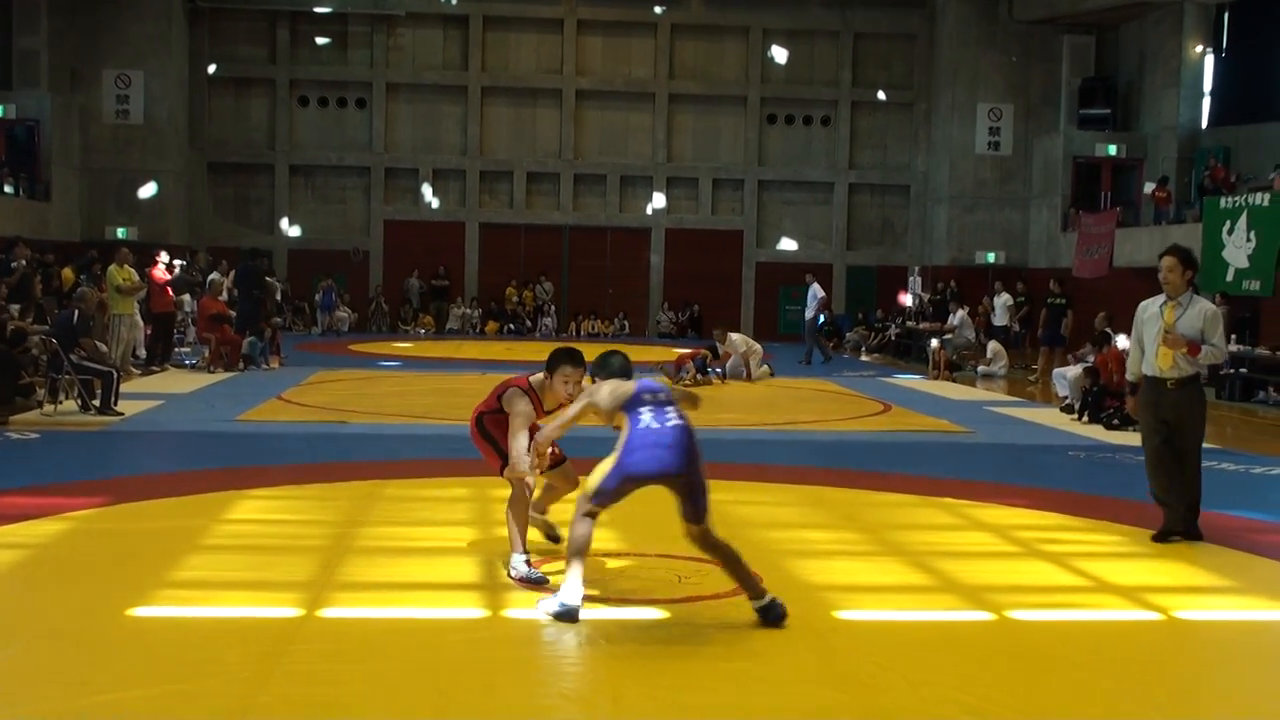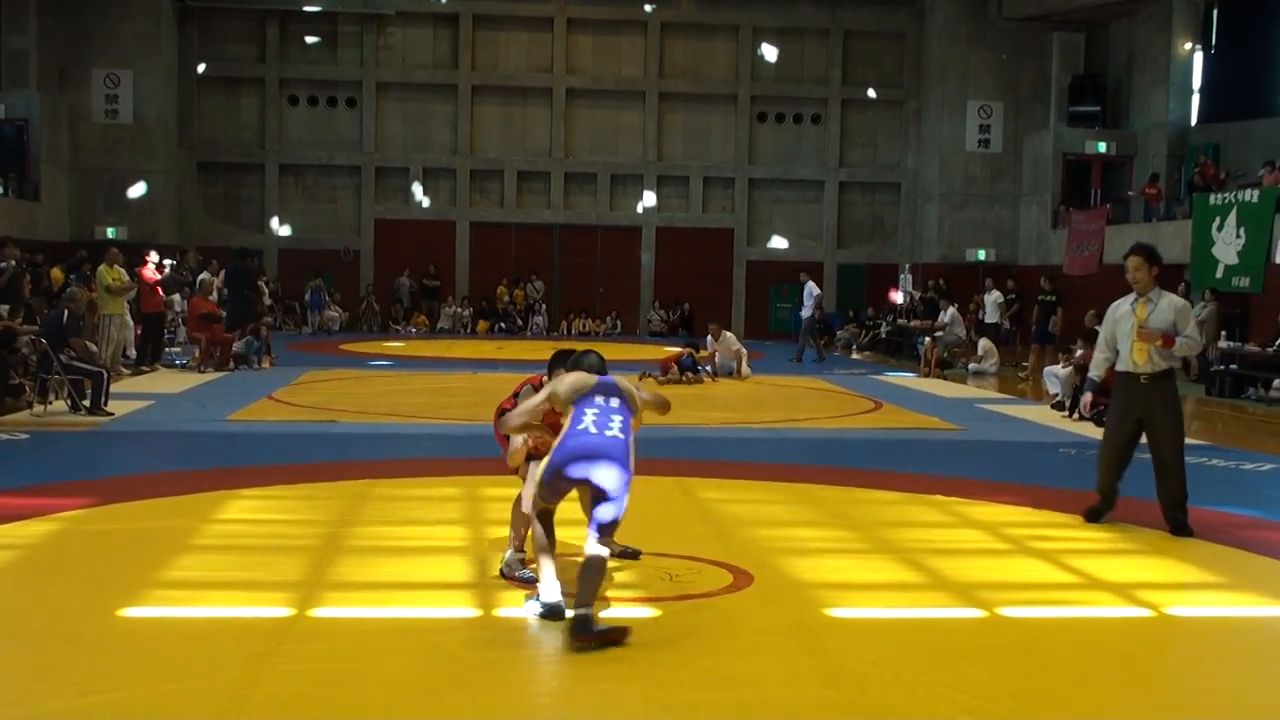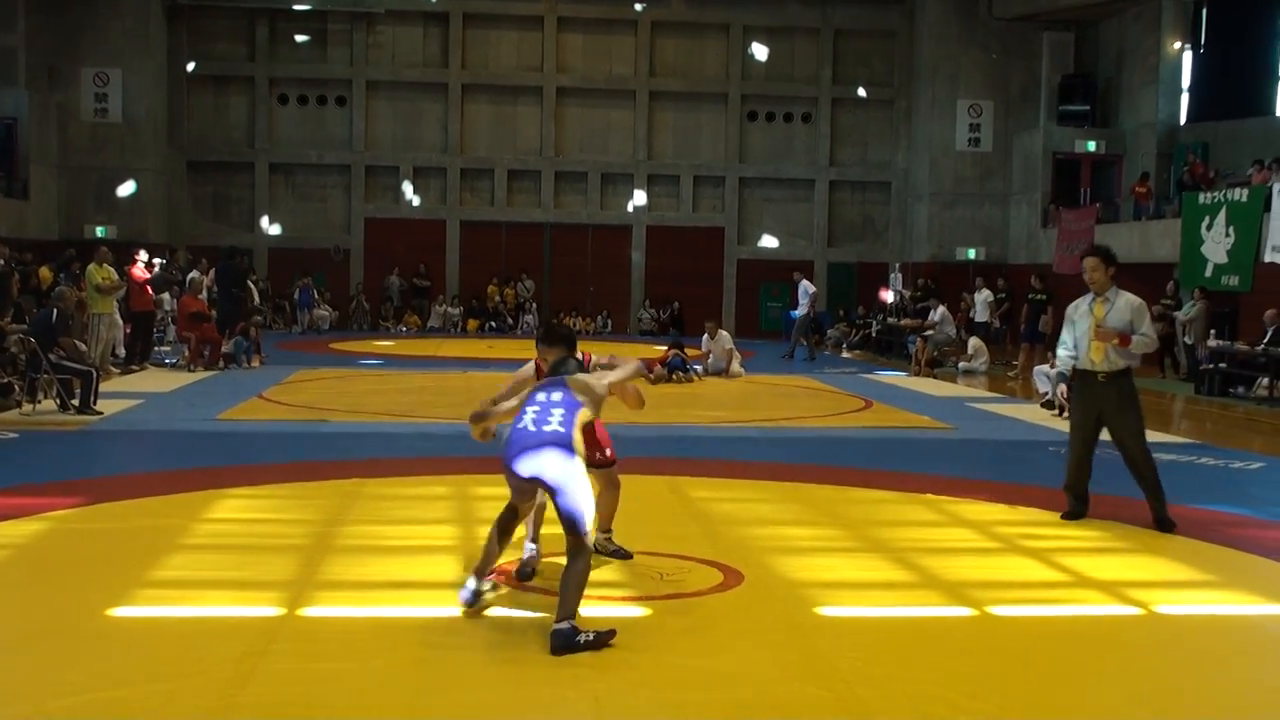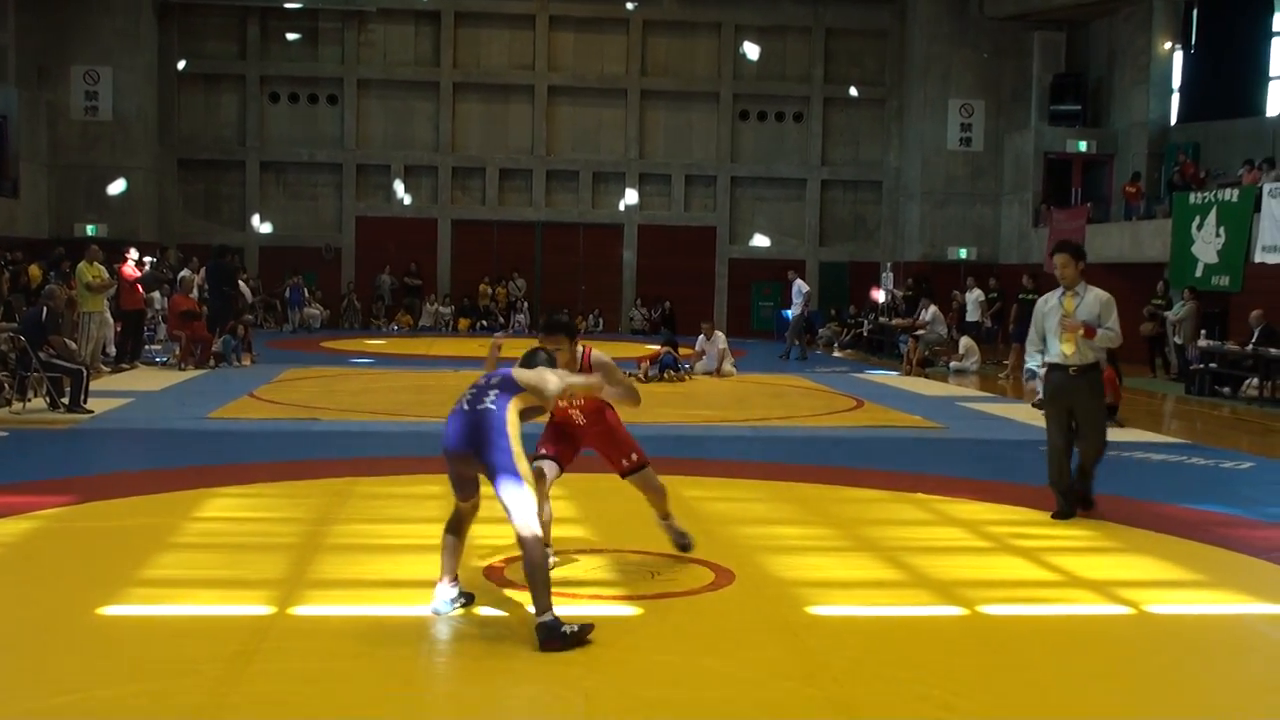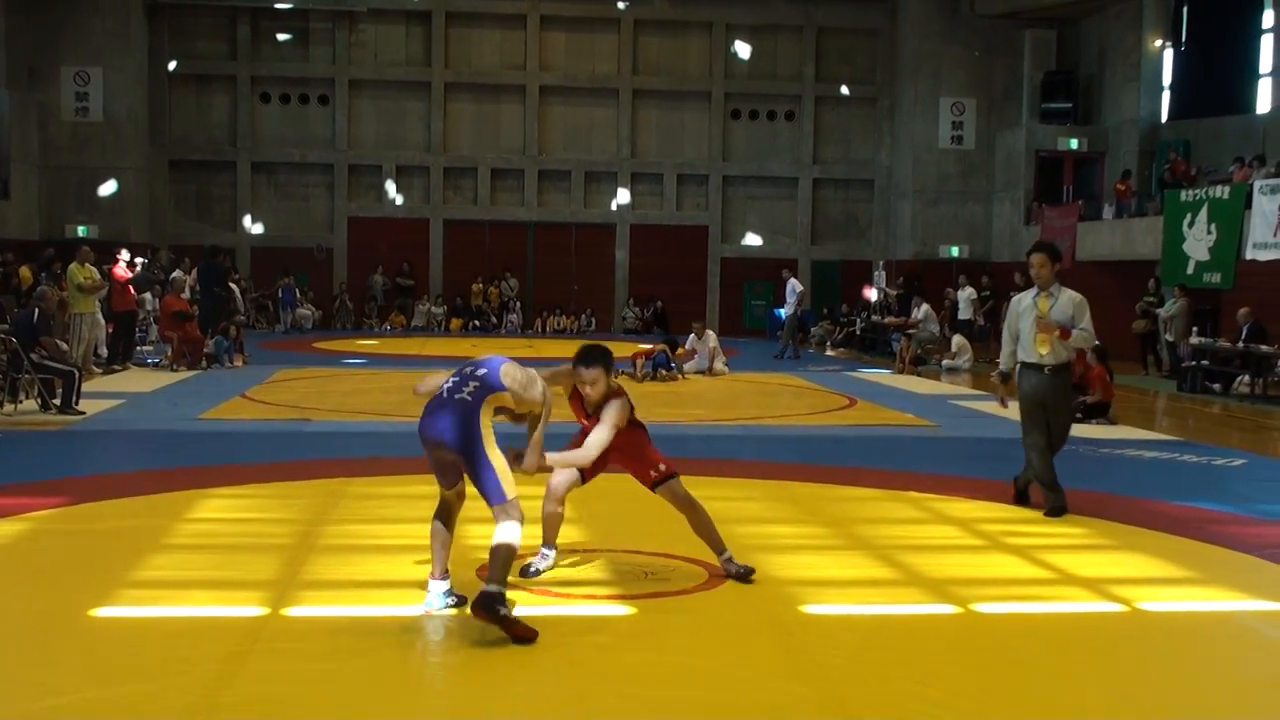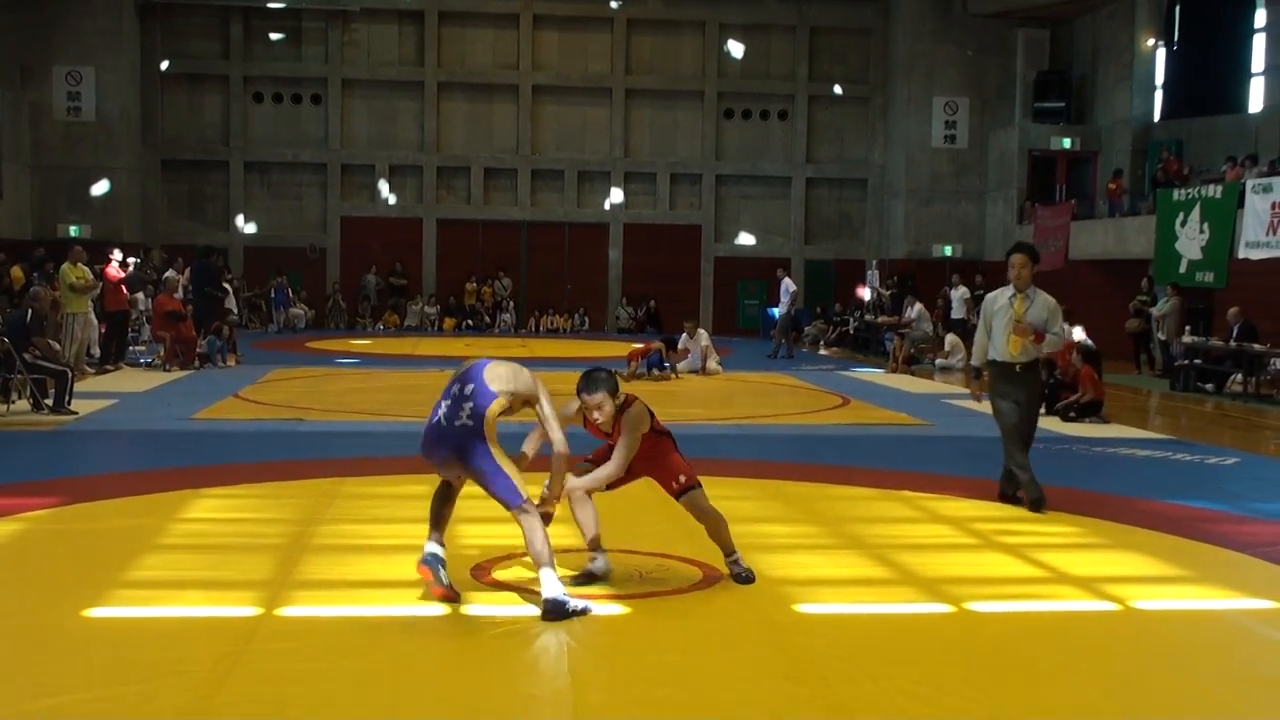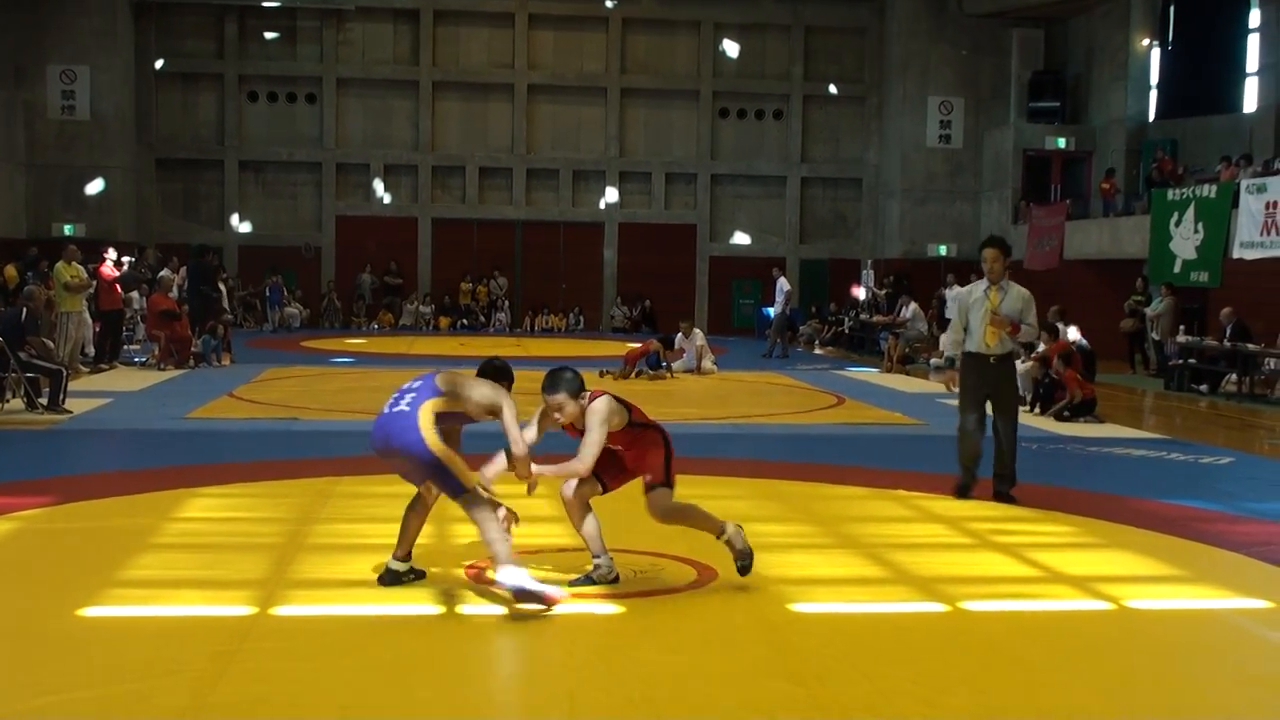
dt=0.2s
person 1, frame 1
left shoulder: (598, 392)
right shoulder: (661, 387)
left elbow: (543, 436)
right elbow: (694, 400)
left hip: (639, 453)
right hip: (684, 456)
left knee: (585, 512)
right knee: (701, 535)
left ankle: (568, 599)
right ankle: (763, 602)
person 1, frame 2
left shoulder: (566, 382)
right shoulder: (629, 389)
left elbow: (508, 423)
right elbow: (663, 406)
left wrist: (533, 430)
left hip: (569, 456)
right hip: (614, 464)
left knee: (541, 511)
right knee: (597, 543)
left ankle: (549, 596)
right ankle: (583, 617)
person 1, frame 3
left shoulder: (534, 390)
right shoulder: (594, 383)
left elbow: (478, 418)
right elbow: (635, 367)
left wrist: (480, 431)
right wrist: (632, 392)
left hip: (516, 453)
right hip: (560, 456)
left knee: (519, 506)
right knee: (580, 548)
left ankle: (474, 585)
right ankle: (564, 630)
person 1, frame 4
left shoulder: (500, 378)
right shoulder: (551, 379)
right elbow: (597, 383)
left hip: (453, 434)
right hip: (494, 433)
left knee: (464, 510)
right knee: (528, 528)
left ankle: (446, 592)
right ankle: (547, 623)
person 1, frame 5
left shoulder: (484, 365)
right shoulder: (540, 391)
left elbow: (421, 388)
right elbow: (531, 462)
left hip: (430, 423)
right hip: (467, 425)
left knee: (451, 498)
right knee: (510, 515)
left ankle: (438, 587)
right ankle: (492, 598)
person 1, frame 6
left shoulder: (470, 369)
right shoulder: (531, 382)
right elbow: (560, 447)
right wrist: (554, 493)
left hip: (433, 443)
right hip: (471, 442)
left knee: (452, 478)
right knee: (527, 512)
left ankle: (434, 552)
right ankle: (554, 595)
person 1, frame 7
left shoulder: (462, 402)
right shoulder: (499, 396)
left elbow: (455, 470)
right elbow: (519, 450)
left wrist: (494, 500)
right wrist: (525, 472)
left hip: (384, 430)
right hip: (413, 427)
left knee: (430, 492)
right knee: (479, 506)
left ankle: (397, 566)
right ankle: (515, 579)
person 2, frame 1
left shoulder: (1206, 312)
right shoulder: (1146, 309)
left elbow: (1220, 353)
right elbow: (1136, 351)
left wrist: (1187, 346)
right wrist: (1131, 389)
left hip: (1187, 390)
right hip: (1153, 389)
left knee: (1188, 457)
right knee: (1156, 454)
left ankle: (1187, 520)
right ankle: (1171, 517)
person 2, frame 2
left shoulder: (1177, 306)
right shoulder: (1117, 309)
left elbow: (1194, 344)
right elbow: (1104, 350)
left wrist: (1162, 339)
right wrist: (1091, 386)
left hip: (1161, 385)
right hip: (1126, 385)
left knee: (1169, 454)
right knee: (1113, 448)
left ankle: (1177, 517)
right ankle: (1105, 500)
person 2, frame 3
left shoulder: (1133, 304)
right shoulder: (1075, 309)
left elbow: (1150, 342)
right elbow: (1066, 347)
left wrist: (1118, 338)
right wrist: (1062, 379)
left hip: (1119, 382)
right hip: (1085, 383)
left knee: (1134, 448)
right knee: (1079, 447)
left ankle: (1158, 510)
right ankle: (1077, 502)
person 2, frame 4
left shoulder: (1101, 299)
right shoulder: (1045, 303)
left elbow: (1115, 338)
right elbow: (1034, 344)
left wrist: (1084, 330)
right wrist: (1031, 376)
left hip: (1088, 376)
right hip: (1056, 376)
left knee: (1093, 441)
right knee: (1058, 442)
left ankle: (1083, 488)
right ankle: (1065, 500)
person 2, frame 5
left shoulder: (1074, 301)
right shoulder: (1018, 302)
left elbow: (1088, 339)
right elbow: (1009, 342)
left wrist: (1060, 331)
right wrist: (1003, 379)
left hip: (1061, 375)
right hip: (1030, 375)
left knee: (1055, 439)
right knee: (1035, 439)
left ankle: (1023, 484)
right ankle: (1054, 498)
person 2, frame 6
left shoulder: (1048, 304)
right shoulder: (992, 300)
left elbow: (1058, 341)
right elbow: (982, 338)
left wrist: (1035, 335)
right wrist: (976, 374)
left hip: (1030, 373)
right hip: (1001, 372)
left knee: (1024, 433)
right knee: (1011, 431)
left ankle: (1009, 488)
right ankle: (1032, 490)
person 2, frame 7
left shoulder: (1021, 295)
right shoulder: (968, 293)
left elbow: (1032, 332)
right elbow: (955, 330)
left wrist: (1011, 327)
right wrist: (951, 365)
left hip: (1004, 365)
right hip: (974, 364)
left knee: (1006, 427)
right knee: (971, 423)
left ankle: (1004, 486)
right ankle: (966, 478)
person 3, frame 1
left shoulder: (572, 390)
right shoulder: (523, 403)
right elbow: (518, 463)
right wrist: (532, 467)
left hip: (518, 423)
right hip: (489, 424)
left knee: (568, 480)
right knee: (523, 483)
left ankle: (536, 512)
right ankle: (518, 562)
person 3, frame 2
right shoulder: (531, 396)
right elbow: (511, 461)
right wrist: (522, 447)
left hip: (552, 425)
right knee: (534, 480)
left ankle: (606, 542)
right ankle: (513, 559)
person 3, frame 3
left shoulder: (594, 367)
right shoulder: (531, 373)
right elbow: (492, 404)
left knee: (610, 481)
left ankle: (602, 537)
right ankle: (530, 551)
person 3, frame 4
left shoulder: (596, 361)
left elbow: (634, 399)
left hip: (600, 423)
right hip: (562, 423)
left knee: (651, 486)
right knee: (539, 481)
left ankle: (667, 521)
right ankle: (544, 552)
person 3, frame 5
left shoulder: (616, 404)
right shoulder: (572, 378)
left elbow: (588, 455)
left wrist: (540, 457)
left hip: (630, 442)
right hip: (594, 436)
left knee: (682, 499)
right knee: (556, 486)
left ankle: (725, 559)
right ankle: (547, 553)
person 3, frame 6
left shoulder: (633, 411)
right shoulder: (580, 410)
left elbow: (618, 469)
right elbow: (540, 432)
left wrist: (567, 483)
left hip: (657, 450)
right hip: (625, 452)
left knee: (701, 508)
right knee: (576, 486)
left ankle: (732, 559)
right ankle: (598, 561)
person 3, frame 7
left shoulder: (598, 408)
right shoulder: (550, 411)
left elbow: (583, 467)
right elbow: (524, 440)
left wrist: (535, 469)
left hip: (650, 441)
right hip: (621, 449)
left knee: (660, 510)
right knee: (571, 493)
left ankle: (728, 533)
right ankle: (604, 567)
